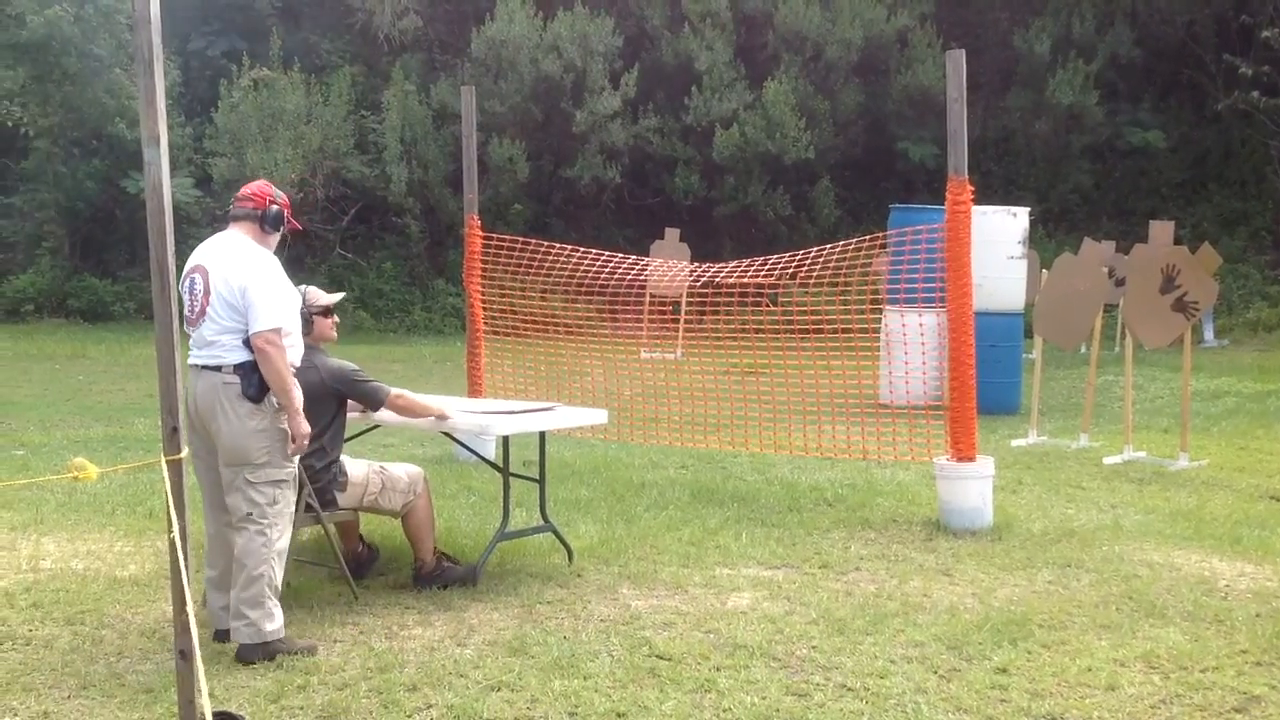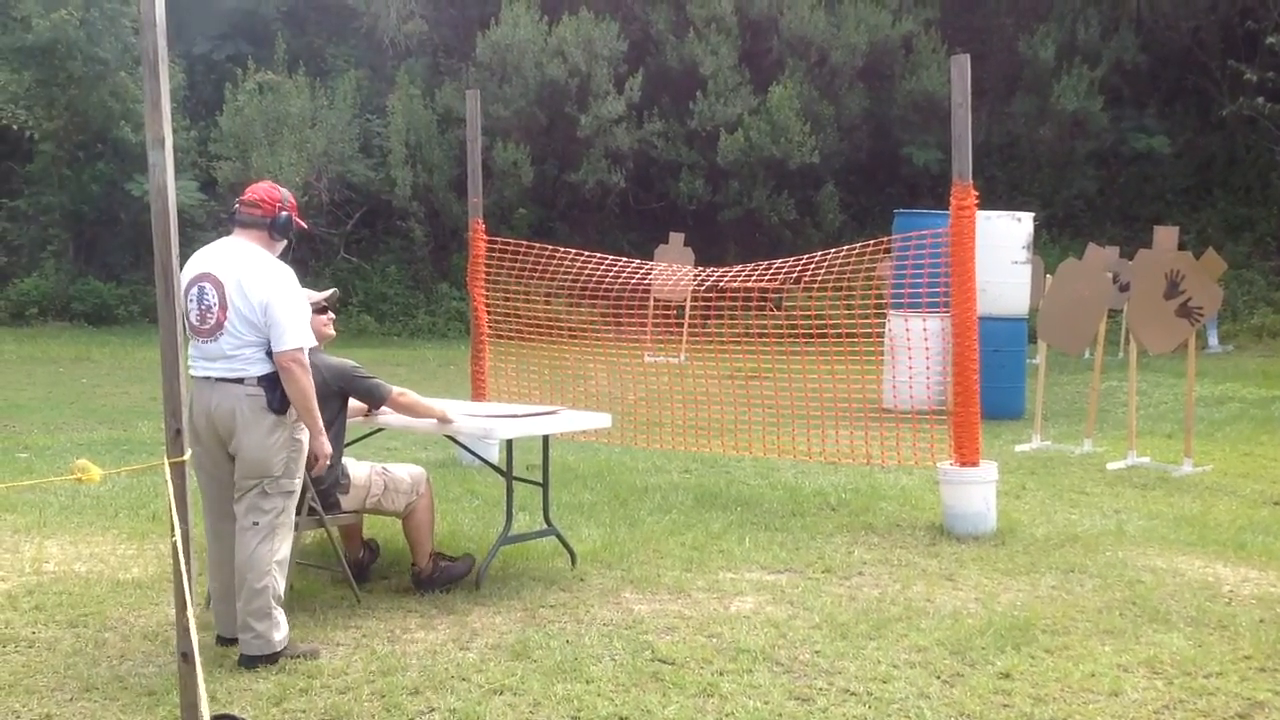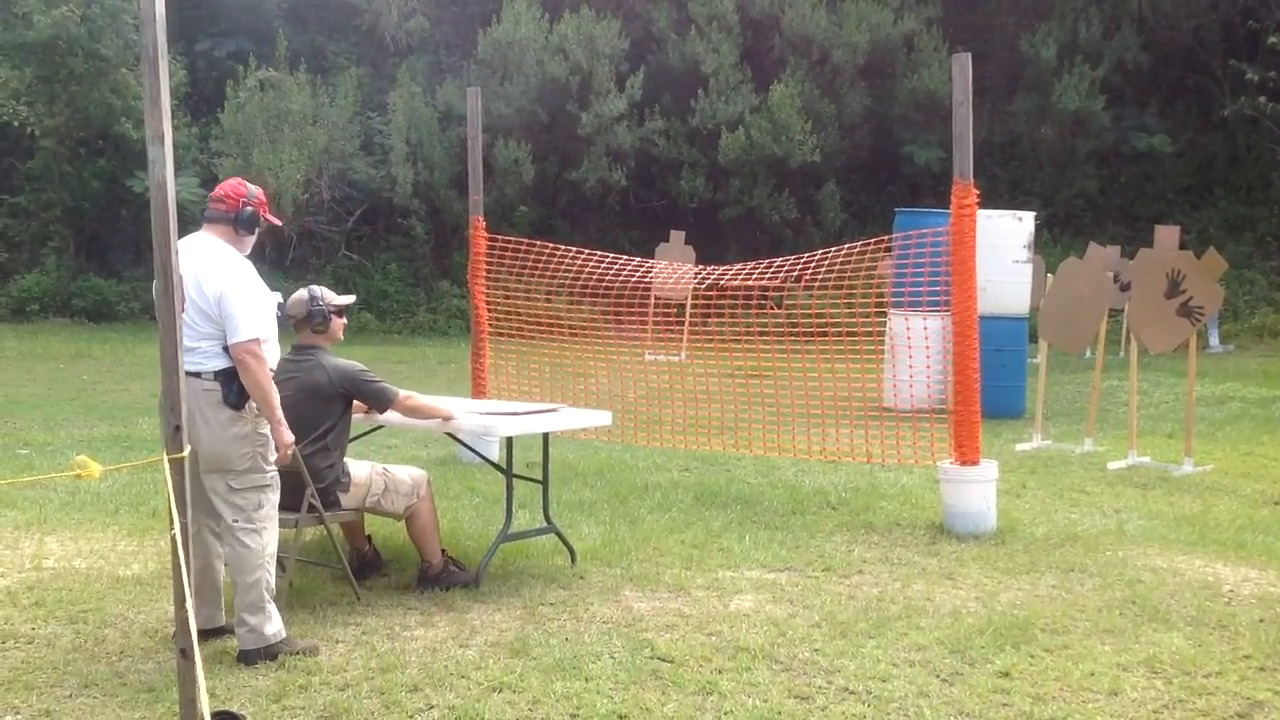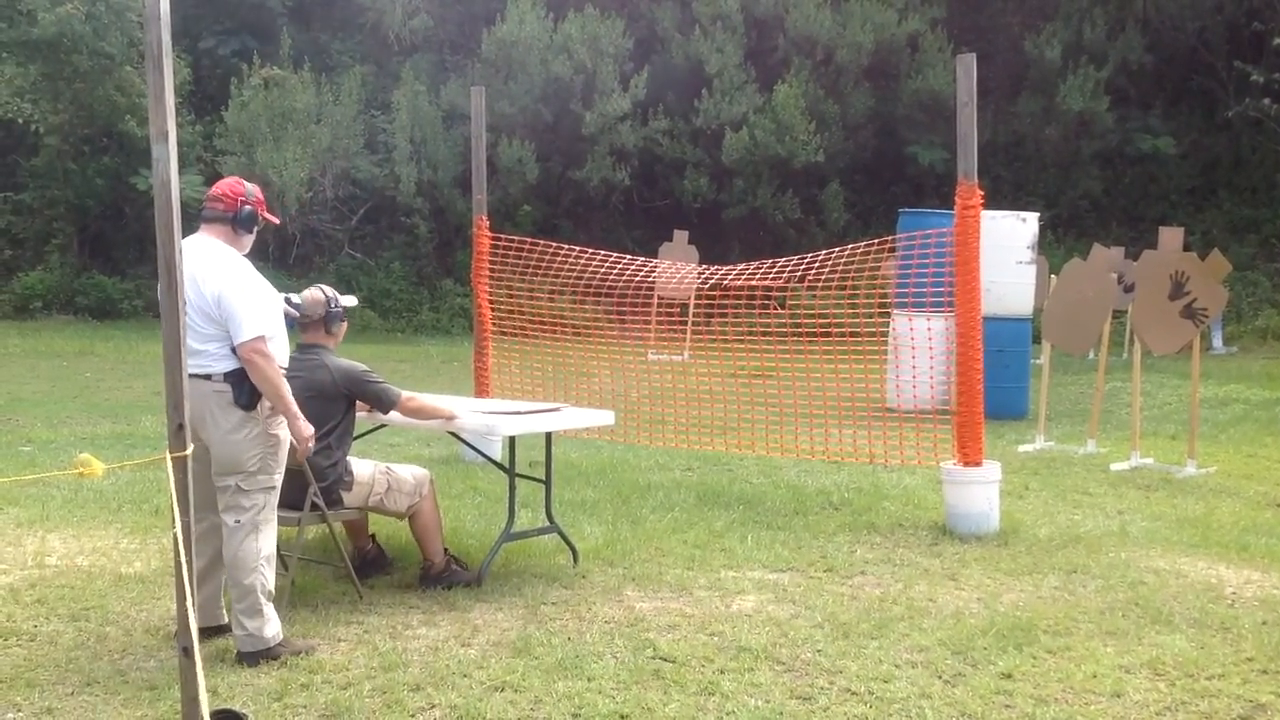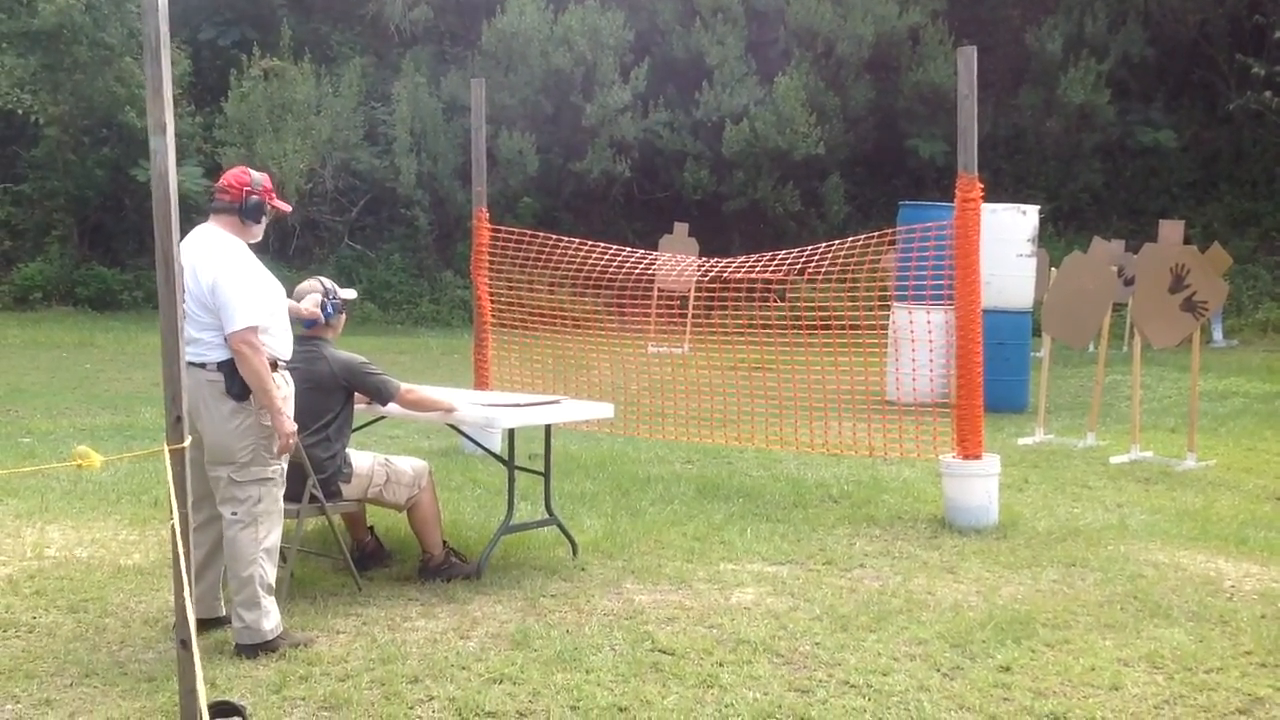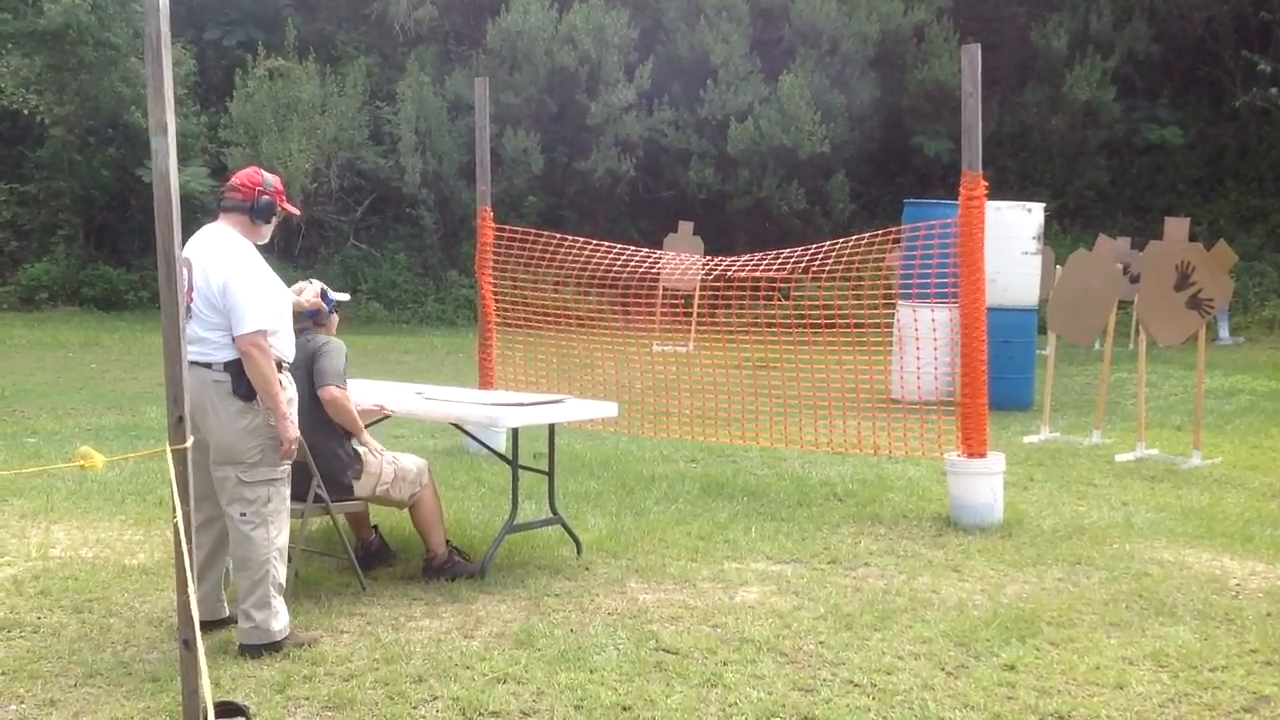
dt=0.7s
person 1, frame 1
left shoulder: (201, 255)
right shoulder: (257, 262)
right elbow: (266, 343)
right wrist: (294, 413)
left hip: (201, 386)
right hip: (246, 395)
left knee: (223, 513)
right knee: (263, 516)
left ankle: (227, 618)
right ankle: (259, 633)
person 1, frame 2
left shoulder: (198, 261)
right shoulder: (272, 274)
right elbow: (290, 362)
right wrist: (316, 432)
left hip: (203, 397)
right hip: (259, 405)
left knee: (223, 522)
right knee: (263, 525)
left ankle: (231, 625)
right ankle: (262, 642)
person 1, frame 3
left shoulder: (177, 254)
right shoulder: (232, 269)
right elbow: (247, 354)
right wrist: (276, 422)
left hip: (181, 393)
right hip: (225, 401)
left knee: (198, 516)
right knee: (249, 520)
left ankle: (199, 619)
right ankle: (260, 636)
person 1, frame 4
left shoulder: (181, 255)
right shoulder: (231, 270)
right elbow: (254, 354)
left wrist: (267, 312)
right wrist: (293, 416)
left hip: (193, 392)
right hip: (236, 401)
left knee: (203, 513)
right knee: (248, 520)
left ankle: (203, 616)
right ankle: (258, 638)
person 1, frame 5
left shoulder: (198, 242)
right shoulder: (231, 259)
right elbow: (245, 344)
left wrist: (296, 308)
right wrist: (277, 412)
left hip: (201, 383)
right hip: (237, 392)
left knee: (207, 504)
right knee: (251, 511)
left ankle: (201, 608)
right ankle: (258, 630)
person 1, frame 6
left shoulder: (202, 242)
right shoulder: (240, 260)
right elbow: (252, 347)
left wrist: (295, 300)
right wrist: (281, 416)
left hip: (201, 382)
right hip: (239, 392)
left knee: (207, 506)
right knee: (259, 512)
left ankle: (204, 609)
right ankle: (264, 630)
person 2, frame 1
right shoulder: (333, 370)
right elbow: (397, 401)
left wrist: (360, 403)
right wrist: (438, 411)
right hip: (318, 485)
left knee: (346, 464)
right knee: (413, 479)
left ankle: (356, 555)
right ankle: (429, 567)
person 2, frame 2
right shoulder: (335, 369)
right elbow: (399, 399)
left wrist: (366, 406)
right wrist: (440, 413)
right hip: (320, 489)
left knee: (350, 468)
right knee: (415, 480)
left ankle: (357, 559)
right ankle: (426, 570)
person 2, frame 3
left shoulder: (281, 368)
right shoulder: (340, 371)
right elbow: (406, 403)
left wrist: (361, 404)
right wrist: (446, 412)
left hip: (282, 486)
right hip: (319, 488)
left knee: (351, 469)
right knee: (416, 482)
left ankle: (362, 557)
right ankle: (435, 569)
person 2, frame 4
left shoulder: (282, 366)
right shoulder: (343, 371)
right elbow: (408, 404)
left wrist: (361, 403)
right wrist: (448, 412)
left hip: (284, 485)
right hip: (323, 487)
left knee: (350, 466)
right knee: (419, 482)
left ankle: (365, 555)
right ankle: (437, 568)
person 2, frame 5
right shoulder: (342, 363)
right elbow: (406, 396)
left wrist: (362, 394)
right wrist: (448, 404)
left hip: (285, 475)
right hip: (322, 478)
left knee: (351, 460)
right knee: (417, 473)
left ankle: (364, 547)
right ankle: (436, 561)
person 2, frame 6
right shoulder: (327, 345)
right elbow: (332, 396)
left wrist: (353, 421)
right wrist: (363, 433)
left hip: (288, 475)
right hip: (328, 474)
left knee: (354, 465)
right knee: (417, 471)
left ankle: (369, 547)
right ankle: (440, 559)
